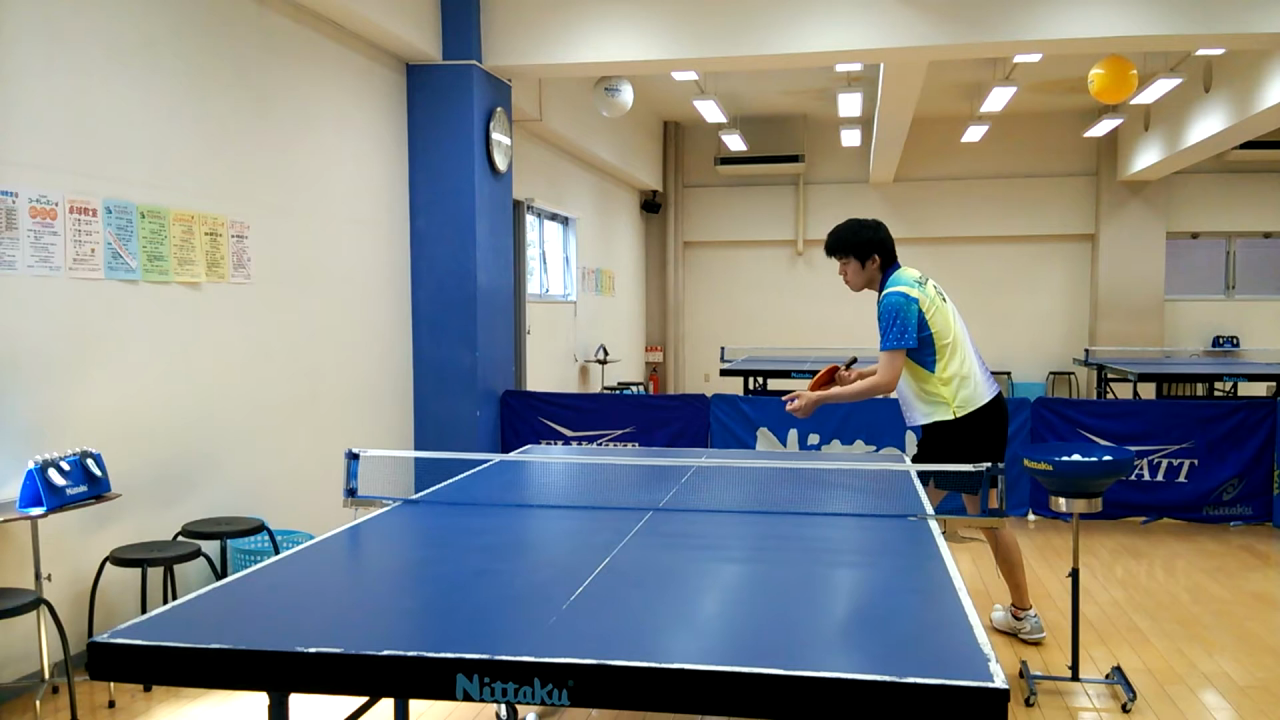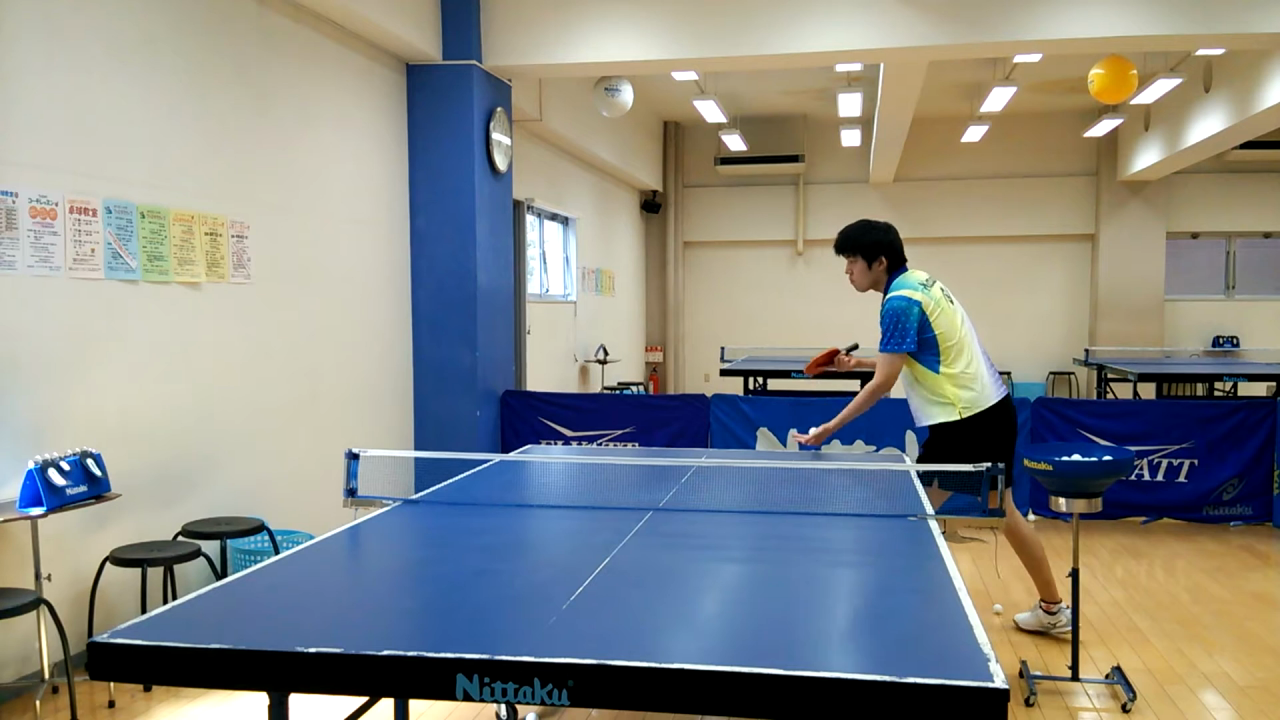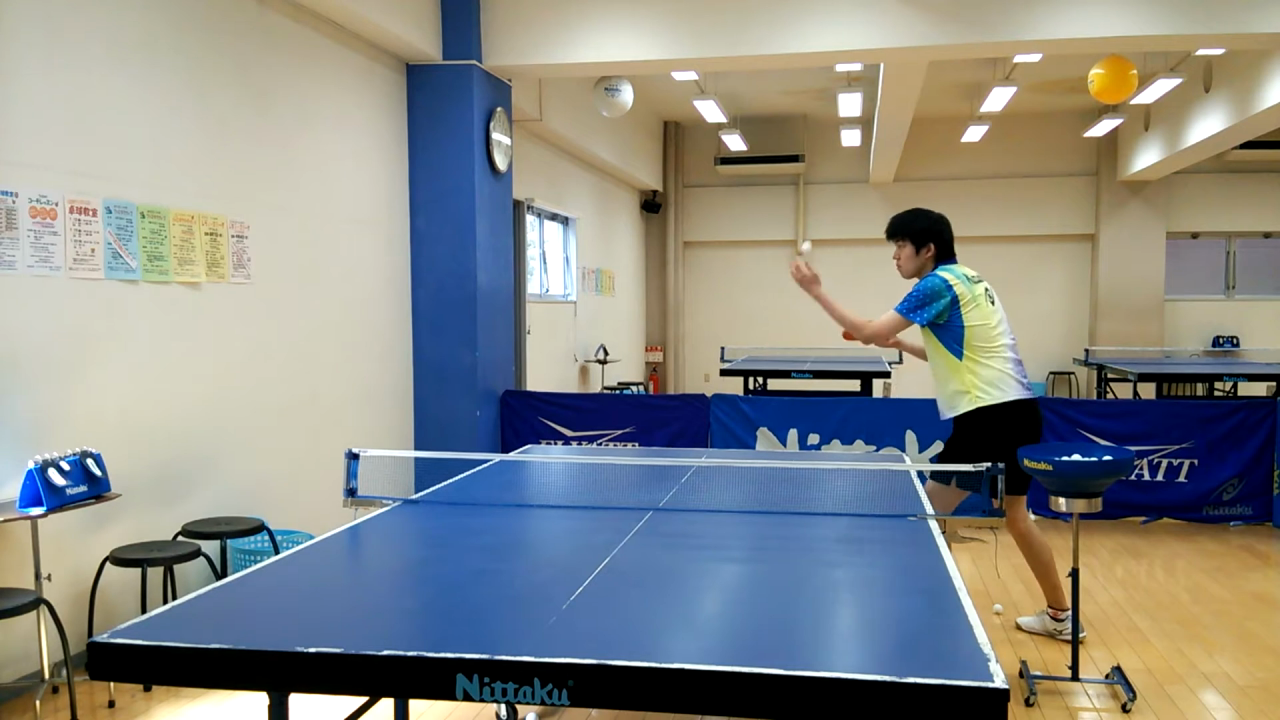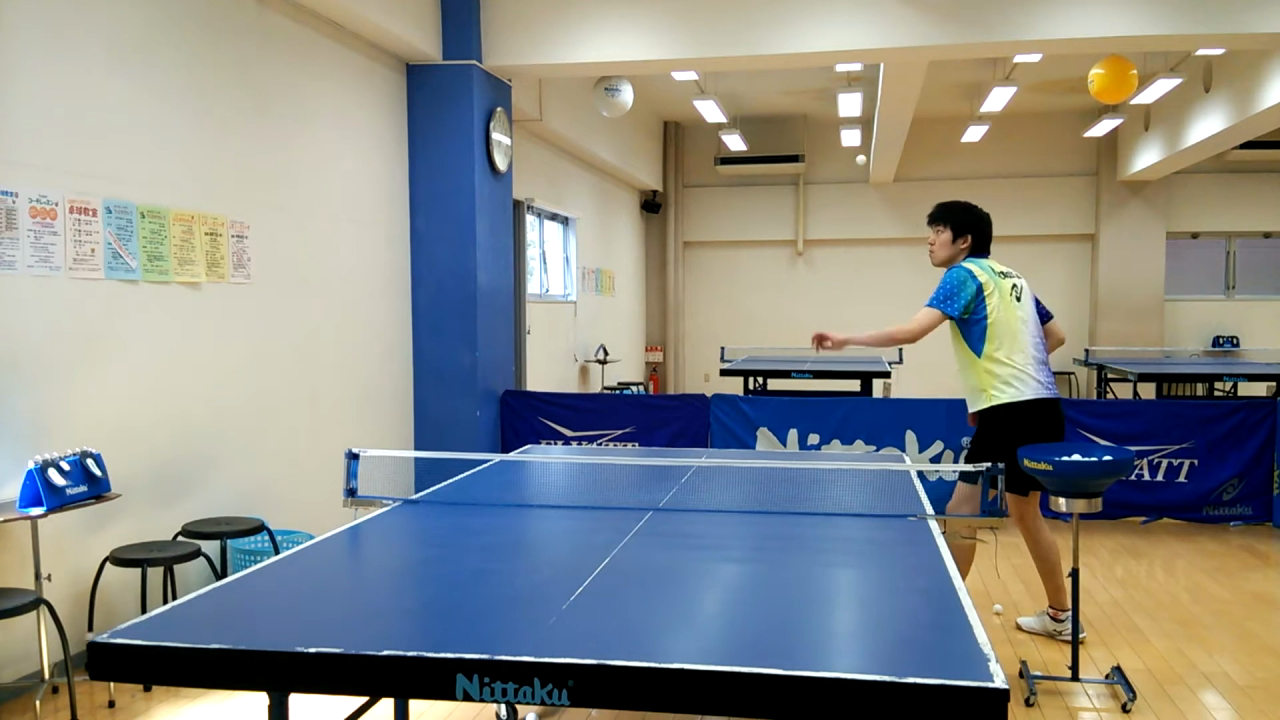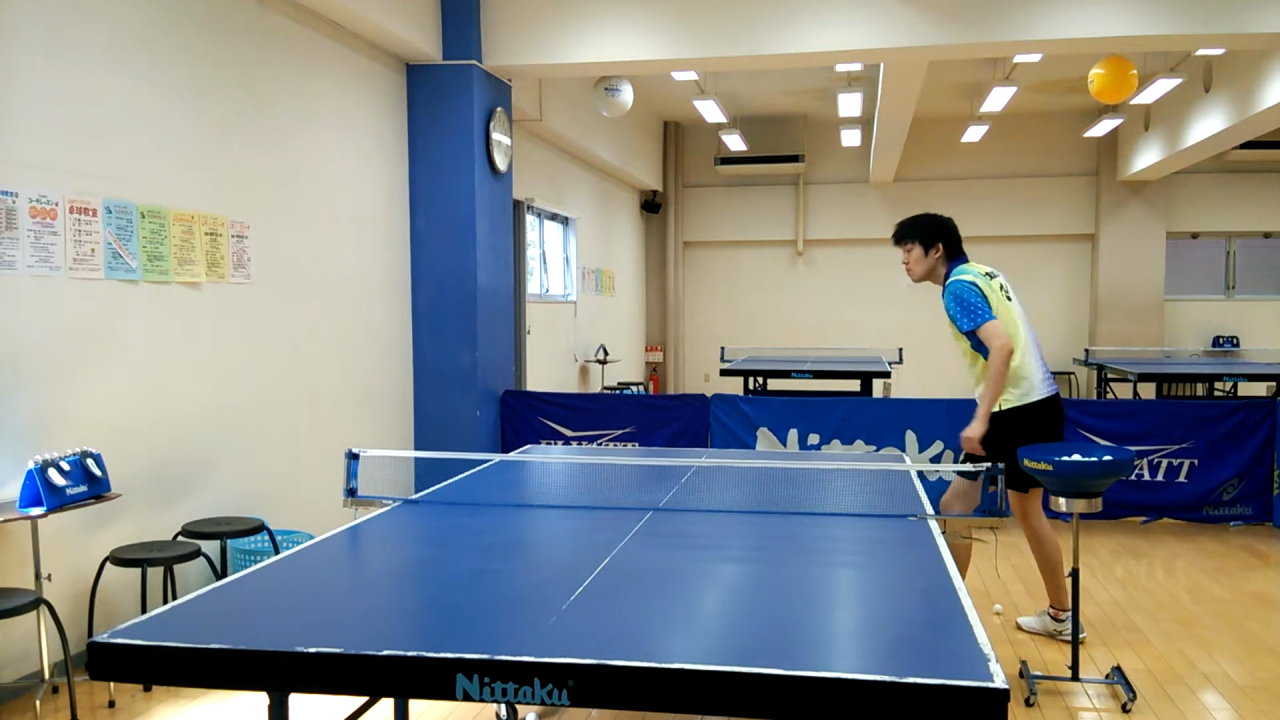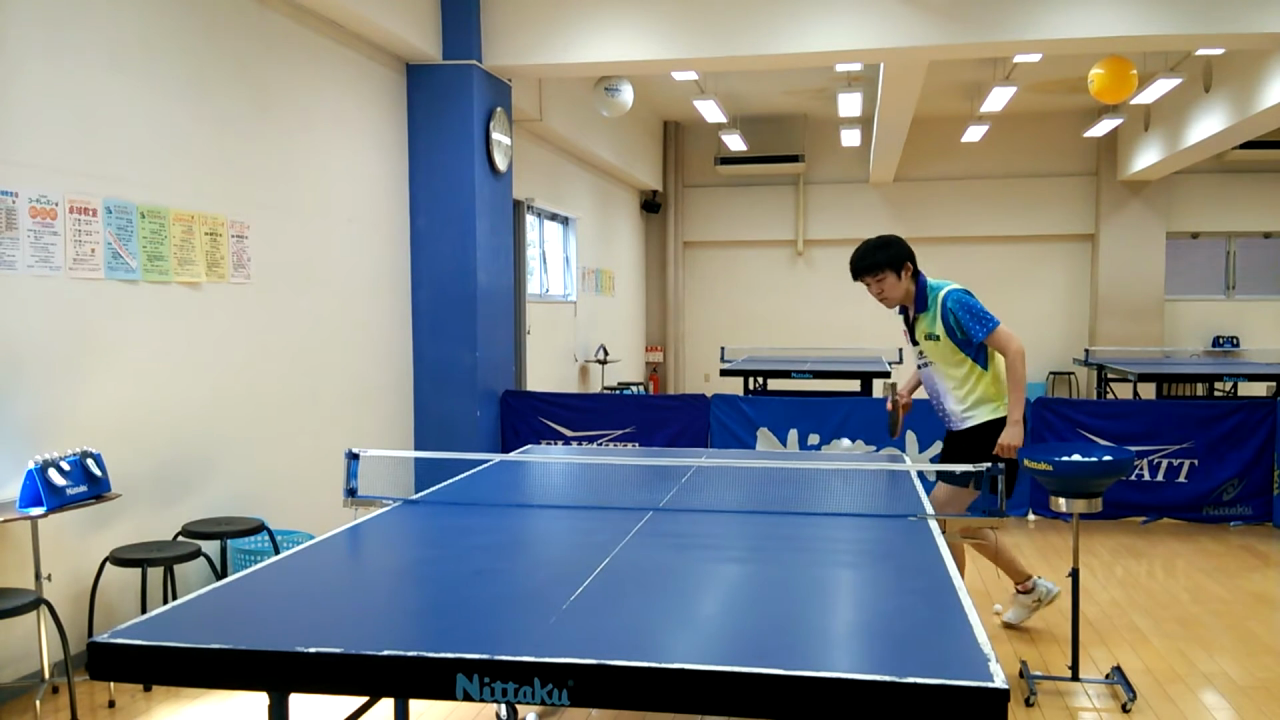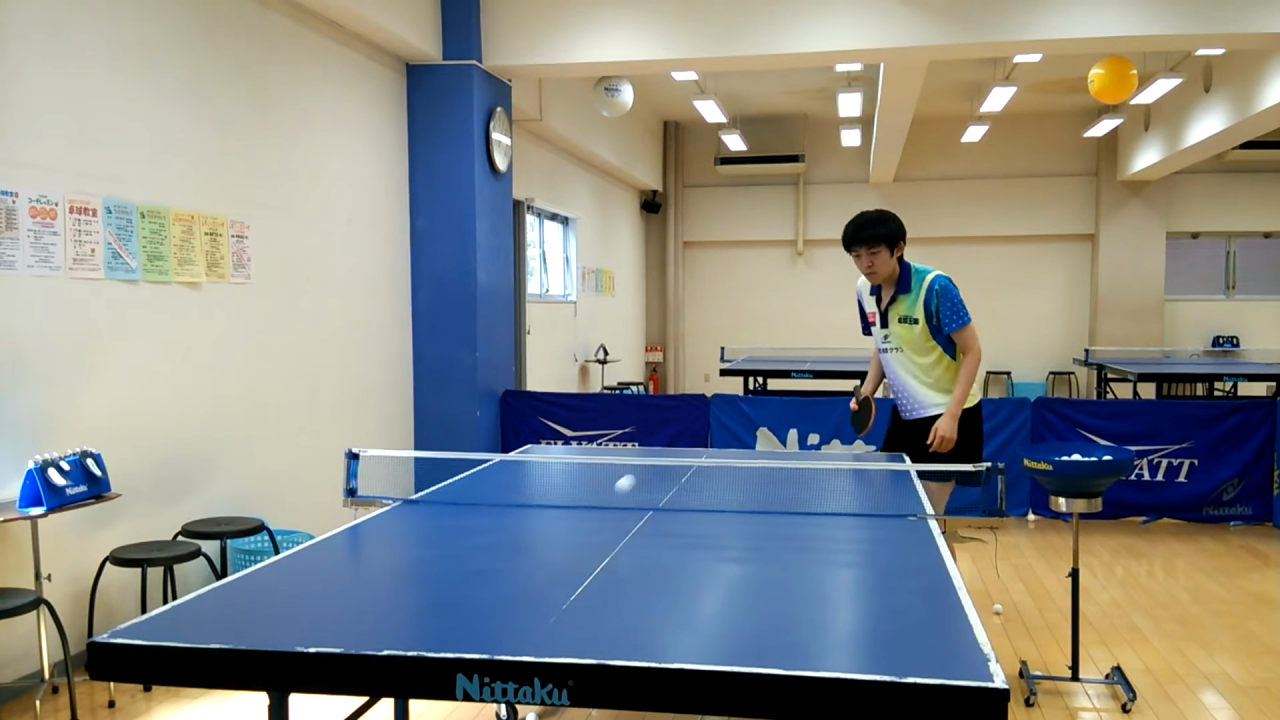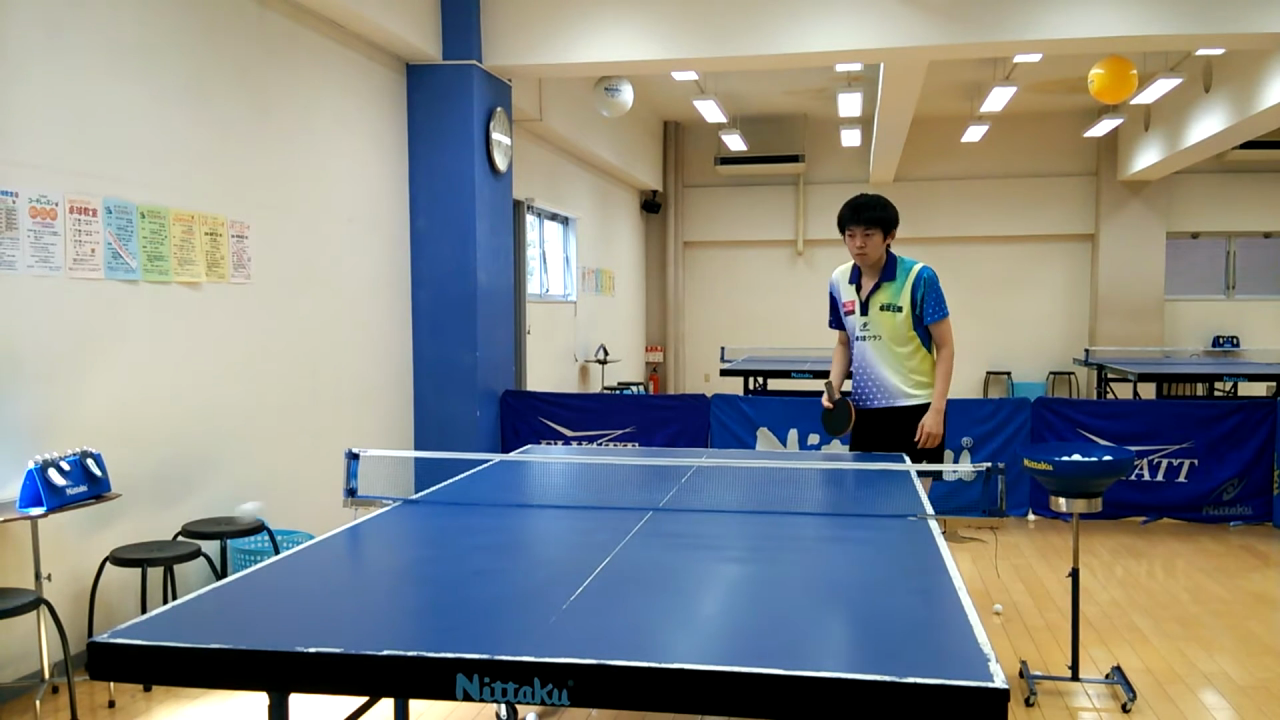
dt=0.3s
person 1, frame 1
left shoulder: (896, 299)
right shoulder: (912, 280)
left elbow: (887, 382)
left wrist: (821, 398)
right wrist: (859, 374)
left hip: (959, 421)
right hip: (984, 409)
right knee: (986, 512)
right ankle: (1023, 614)
person 1, frame 2
left shoulder: (900, 302)
right shoulder: (921, 283)
left elbow: (884, 383)
left wrist: (831, 427)
right wrist: (862, 361)
left hip: (966, 422)
right hip: (994, 410)
right knee: (1002, 510)
right ankle: (1053, 608)
person 1, frame 3
left shoulder: (939, 284)
right shoulder: (969, 281)
left elbow: (870, 334)
left wrist: (817, 292)
right wrist: (907, 344)
left hip: (988, 417)
right hip: (1020, 411)
left knee: (931, 514)
right knee: (1016, 515)
right ankle: (1060, 615)
person 1, frame 4
left shoulder: (964, 275)
right shoulder: (1011, 278)
left elbow: (913, 331)
right elbow: (1056, 336)
left wrist: (846, 339)
left hip: (1009, 413)
right hip: (1043, 408)
left knee: (960, 514)
right knee: (1027, 512)
right ankle: (1061, 615)
person 1, frame 5
left shoulder: (959, 288)
right shoulder: (986, 275)
left elbow: (999, 348)
right elbow: (1011, 329)
left wrist: (981, 419)
left hip: (1016, 416)
right hip: (1041, 408)
left knee: (953, 510)
right knee: (1028, 512)
right ankle: (1060, 615)
person 1, frame 6
left shoulder: (950, 299)
right shoulder: (908, 308)
left elbow: (1013, 350)
left wrist: (1014, 423)
right wrist: (909, 388)
left hip: (990, 424)
right hip: (964, 425)
left knee: (938, 517)
right knee: (953, 518)
right ankle: (1029, 586)
person 1, frame 7
left shoulder: (935, 287)
right shoulder: (865, 291)
left elbow: (972, 351)
left wrist: (951, 414)
right wrist: (867, 391)
left hip: (945, 417)
right hip: (905, 415)
person 1, frame 8
left shoulder: (919, 278)
right shoulder: (839, 282)
left elbow: (945, 347)
left wrist: (937, 409)
right wrist: (834, 388)
left hip: (915, 410)
right hip: (866, 412)
